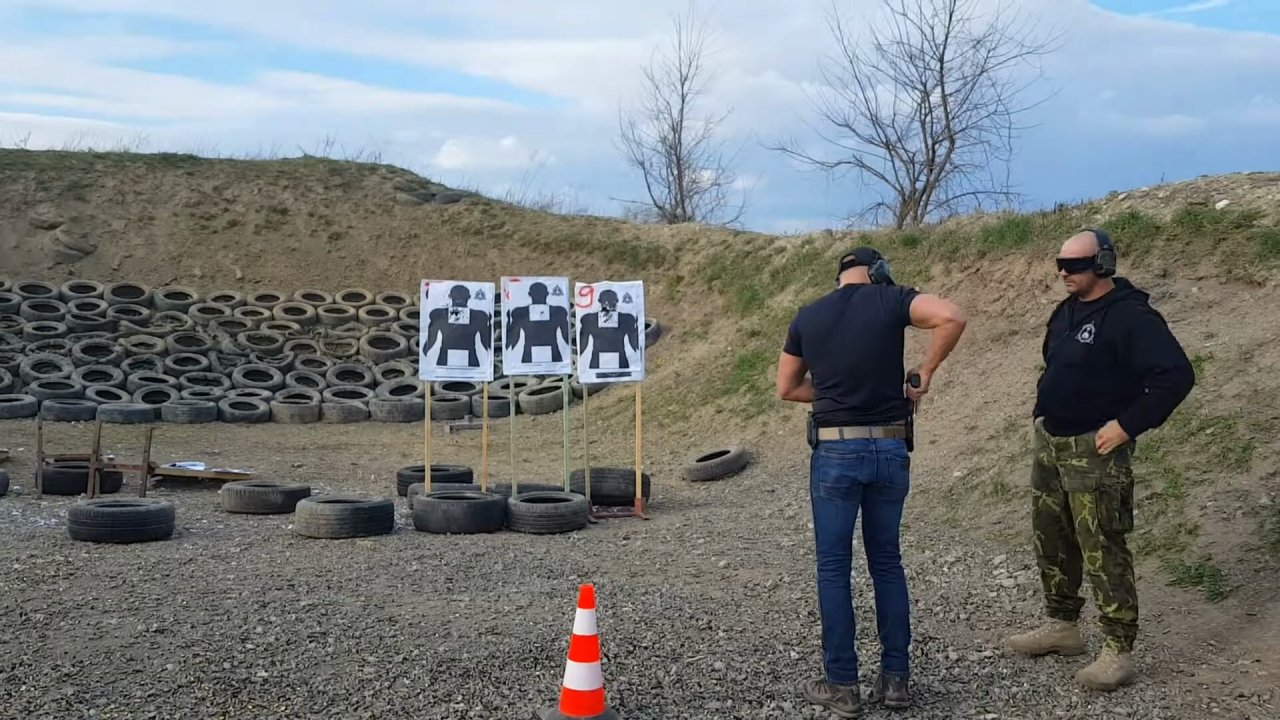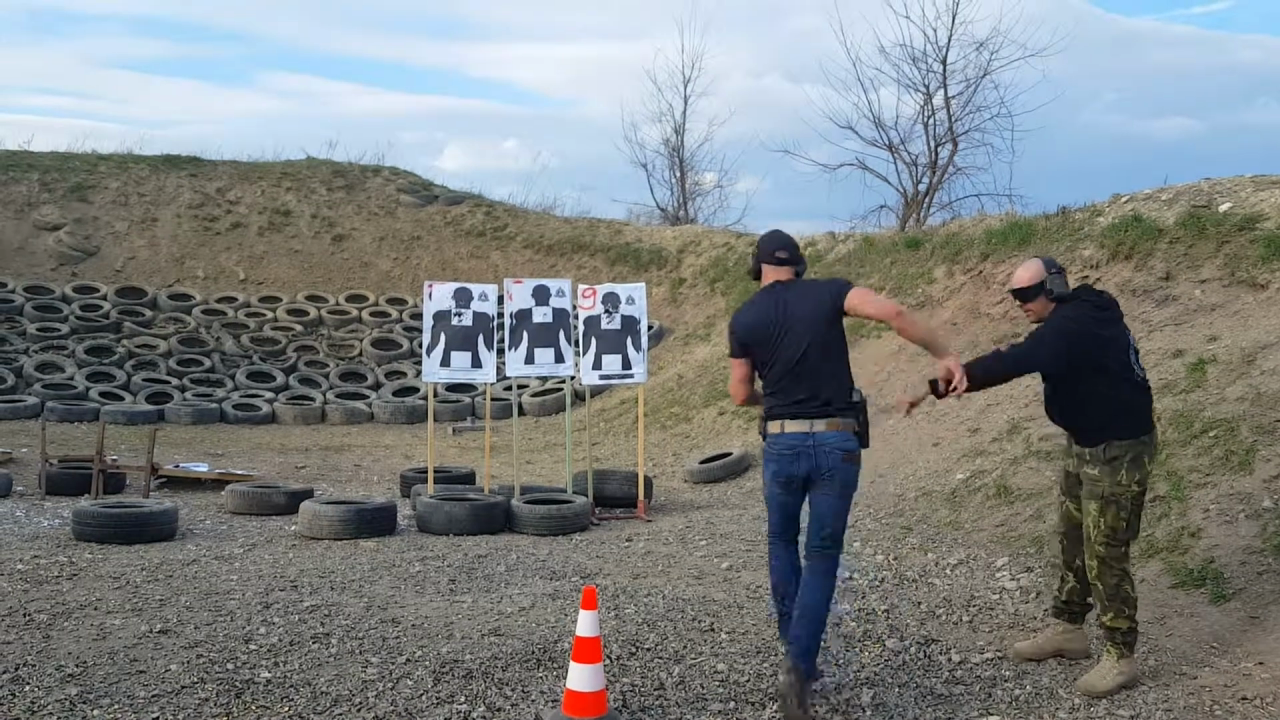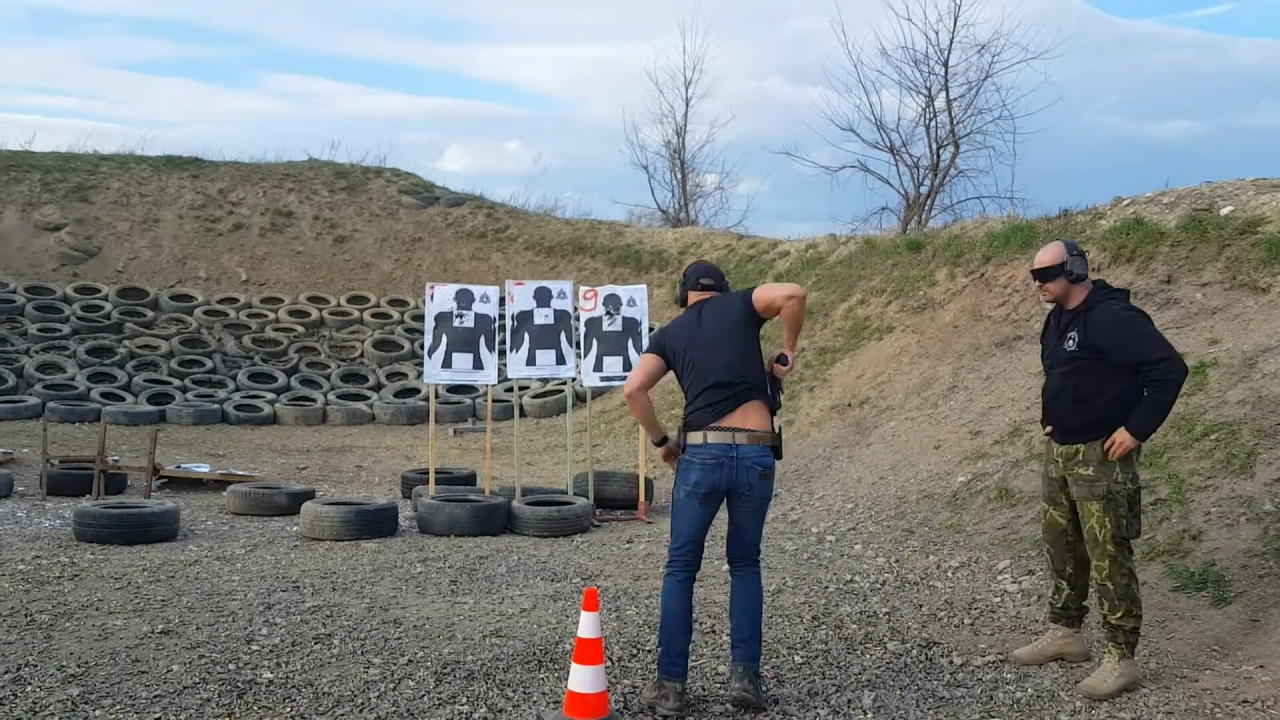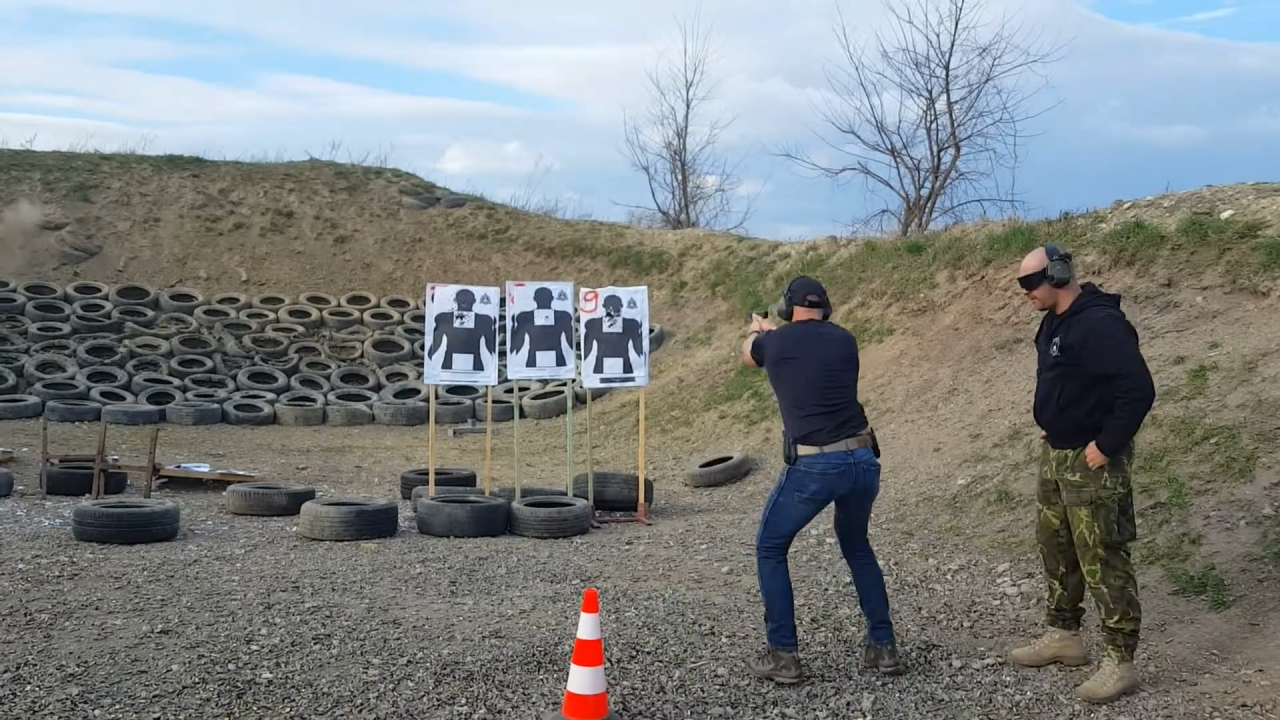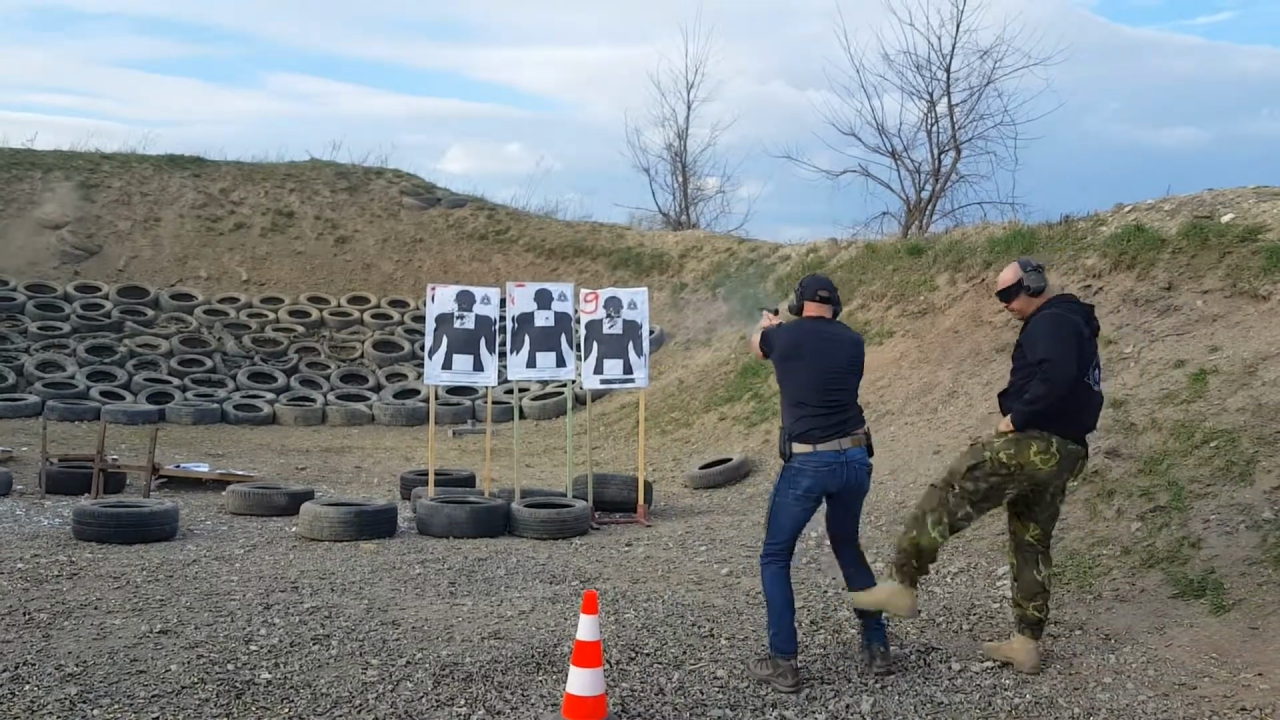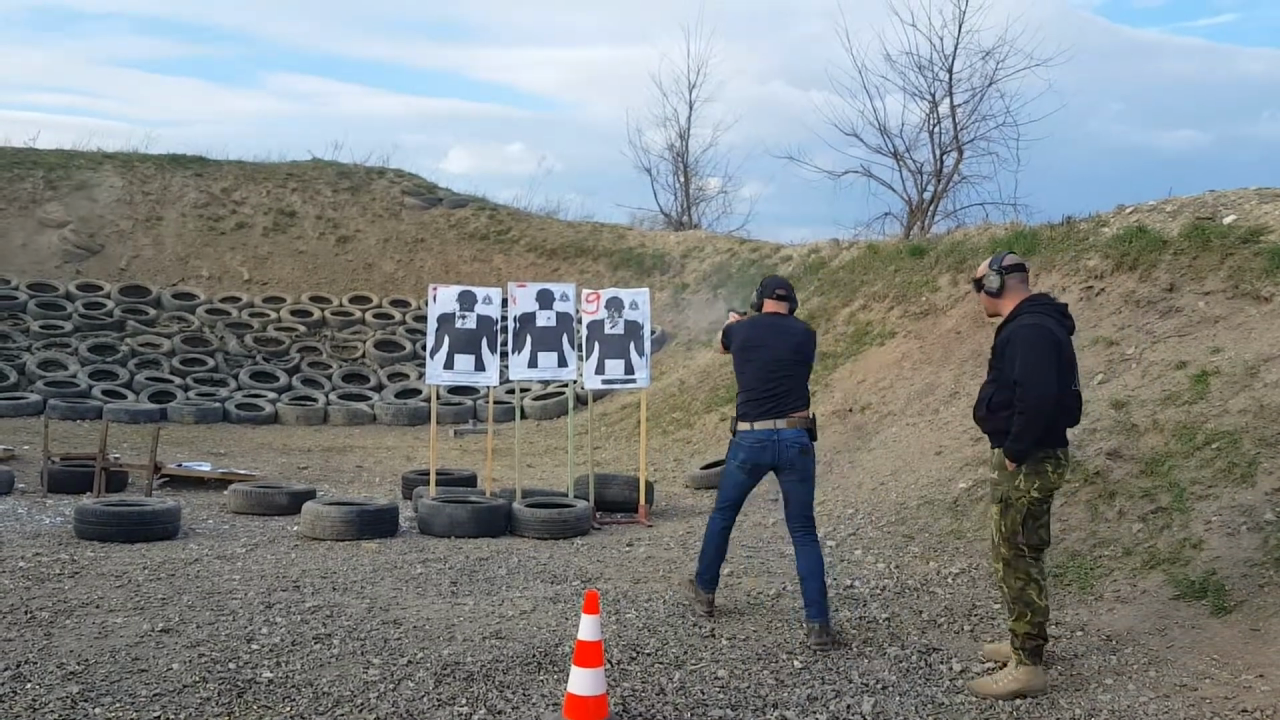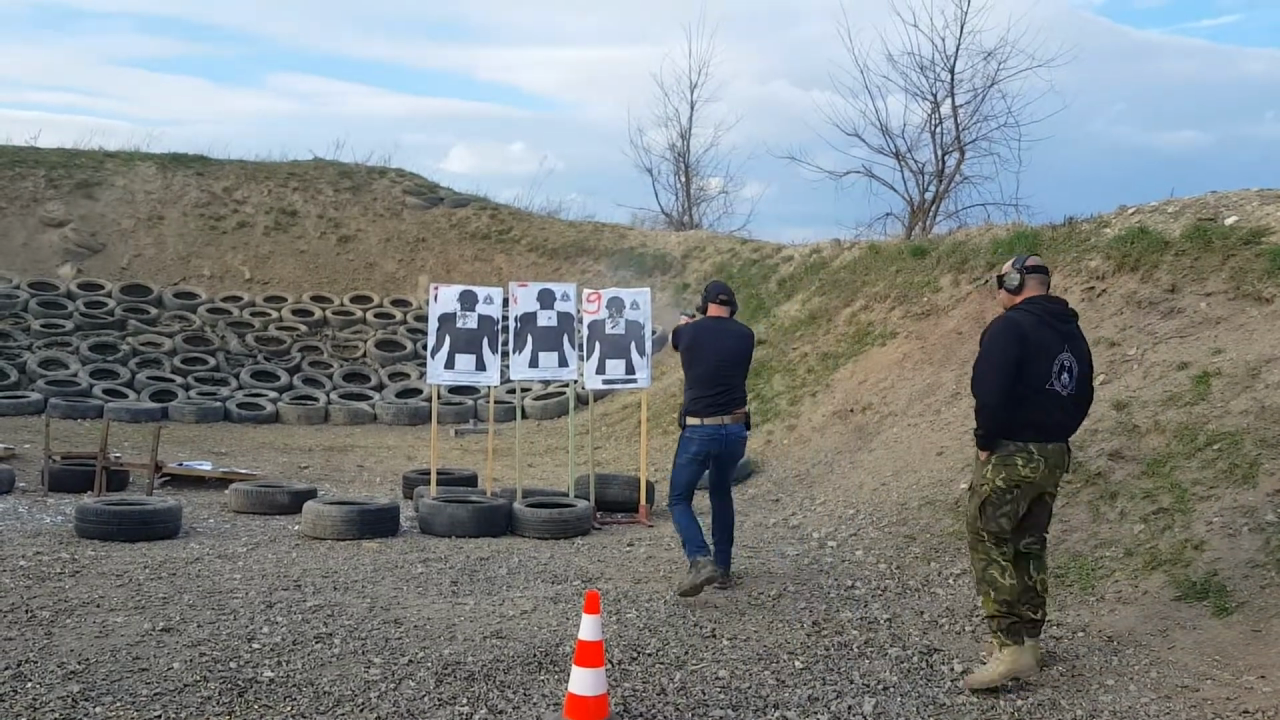
dt=0.7s
person 1, frame 1
left shoulder: (1131, 317)
right shoulder: (1066, 312)
left elbow: (1176, 374)
left wrist: (1127, 424)
right wrist: (1042, 413)
left hip: (1096, 447)
right hip: (1050, 440)
left knee: (1102, 548)
right knee: (1051, 538)
left ankle: (1118, 652)
right ankle: (1061, 626)
person 1, frame 2
left shoulder: (1071, 328)
right shoulder: (1083, 316)
left elbow: (1011, 363)
left wrist: (936, 388)
left hip: (1118, 452)
right hip: (1088, 446)
left knee: (1105, 554)
right knee: (1074, 542)
left ankle: (1121, 657)
right ankle: (1067, 629)
person 1, frame 3
left shoulder: (1113, 318)
right shoulder: (1058, 319)
left elbow: (1170, 369)
left wrist: (1137, 429)
left hip: (1101, 454)
right hip: (1059, 451)
left knee: (1108, 555)
right knee: (1060, 545)
left ankle: (1121, 659)
right ankle: (1064, 633)
person 1, frame 4
left shoulder: (1100, 324)
right shoulder: (1056, 322)
left elbow: (1138, 389)
left wrist: (1108, 445)
left hip: (1091, 460)
right hip: (1057, 454)
left knee: (1103, 559)
right knee: (1055, 546)
left ankle: (1120, 662)
right ankle: (1063, 636)
person 1, frame 5
left shoulder: (1050, 324)
right shoulder: (1071, 326)
left elbow: (1057, 376)
right elbow: (1074, 393)
left wrist: (1017, 418)
left hip: (1031, 444)
right hip: (1066, 452)
left knee: (941, 502)
right knee: (1032, 547)
left ankle: (901, 587)
right ankle: (1027, 643)
person 1, frame 6
left shoulder: (1028, 331)
right shoulder: (1037, 324)
left elbow: (1036, 401)
left wrist: (1015, 452)
left hip: (1027, 462)
right hip: (1037, 457)
left knee: (1016, 559)
right knee: (1022, 555)
left ankle: (1027, 667)
right ankle: (1024, 645)
person 1, frame 7
left shoulder: (1010, 327)
right shoulder: (1072, 333)
left elbow: (988, 391)
right elbow: (1082, 397)
left wrist: (985, 441)
left hip: (1011, 454)
right hip: (1052, 455)
left knee: (989, 544)
right knee: (1029, 548)
left ankle: (1012, 650)
right ankle: (1027, 641)
person 2, frame 1
left shoulder: (808, 317)
right shoulder: (893, 299)
left elbow: (786, 387)
right elbow: (952, 318)
right wrist: (924, 374)
left hip: (836, 453)
right hip: (889, 451)
left knee: (833, 568)
right knee: (886, 563)
right ankle: (895, 677)
person 2, frame 2
left shoulder: (743, 318)
right shoulder: (827, 291)
left elbow: (741, 395)
right elbow: (892, 312)
right wrist: (945, 356)
left hip: (782, 445)
right hip: (837, 443)
left knee: (781, 543)
right knee: (821, 558)
left ankle: (795, 644)
right ankle: (798, 670)
person 2, frame 3
left shoulder: (668, 334)
right shoulder: (741, 305)
left elbow: (634, 390)
right elbow: (794, 294)
left wrist: (661, 439)
right wrist: (788, 350)
left hip: (700, 457)
right hip: (755, 455)
left knee: (681, 570)
right knee: (744, 565)
right ankle: (746, 672)
person 2, frame 4
left shoulder: (773, 344)
right shoulder: (845, 341)
left elbow: (749, 351)
left wrist: (756, 328)
left hip: (814, 466)
right hip: (862, 462)
left knee: (771, 550)
right knee: (856, 547)
left ankle: (785, 656)
right ankle: (884, 647)
person 2, frame 5
left shoulder: (780, 336)
right shoulder: (853, 340)
left elbow: (758, 345)
left hip: (806, 462)
right hip: (855, 459)
left knee: (775, 558)
right knee: (847, 548)
left ankle: (782, 661)
right ankle: (876, 648)
person 2, frame 6
left shoulder: (739, 330)
right shoulder: (806, 334)
left elbow: (723, 345)
left hip: (750, 439)
right hip: (796, 438)
left knee: (723, 515)
right knee: (803, 531)
left ankle: (704, 591)
right ankle: (817, 623)
person 2, frame 7
left shoulder: (688, 332)
right shoulder: (745, 335)
left hip: (698, 431)
right hip: (735, 430)
left knee: (679, 499)
right knee: (721, 493)
left ankle: (701, 561)
right ankle: (722, 569)
